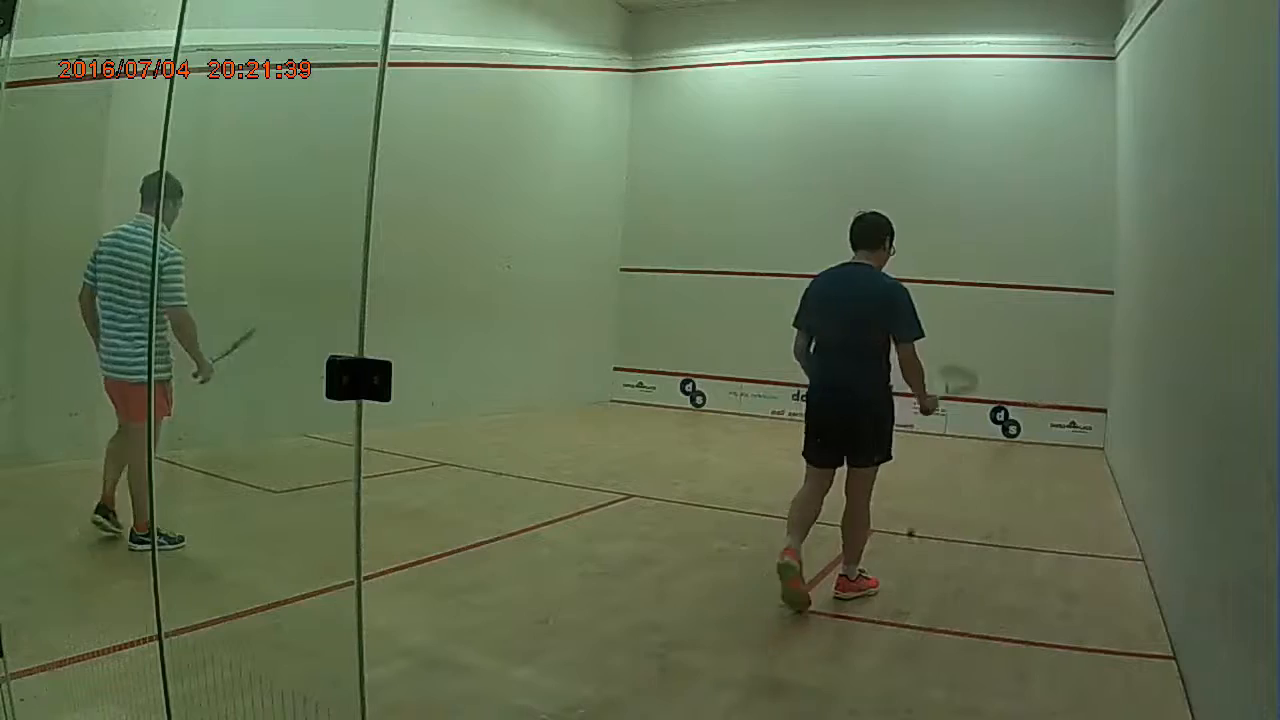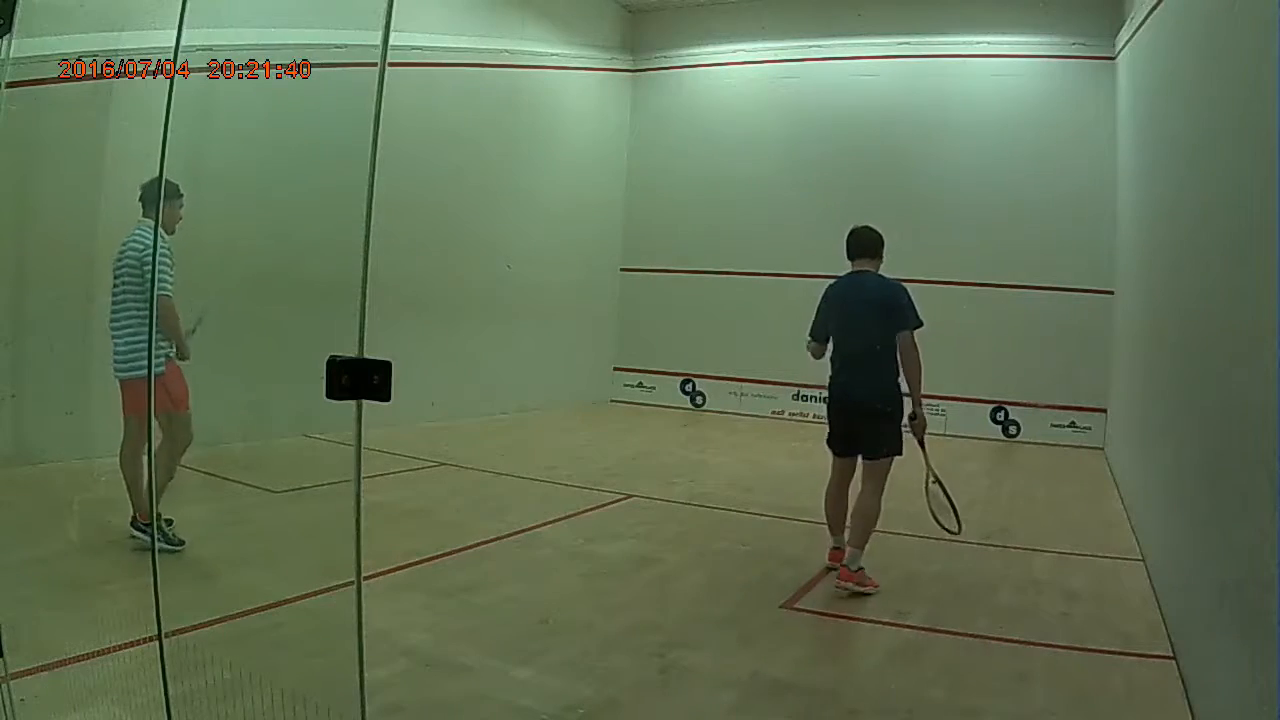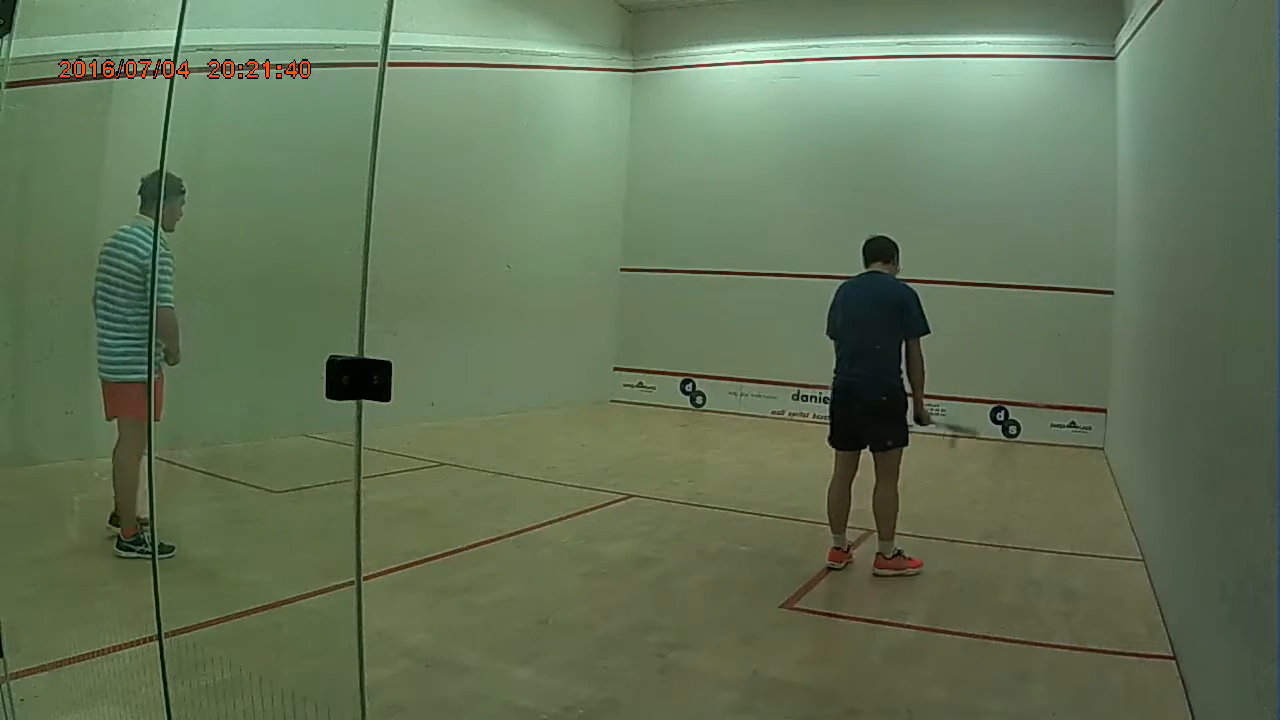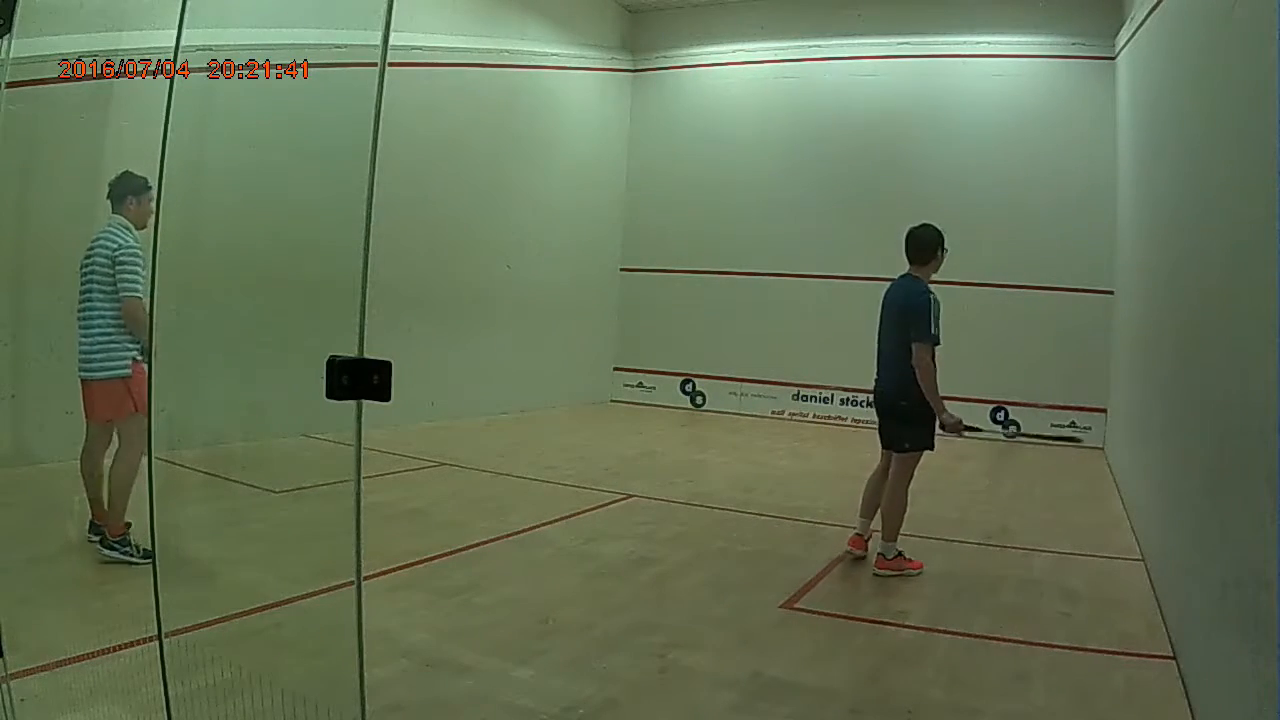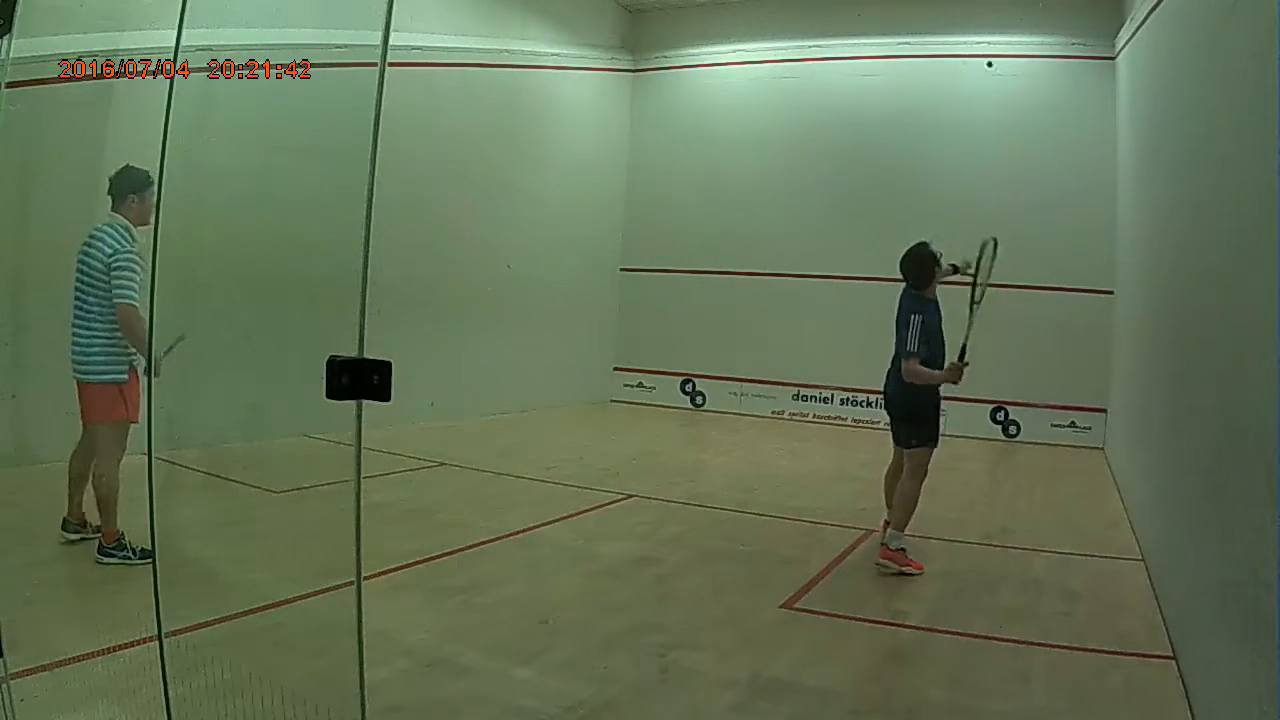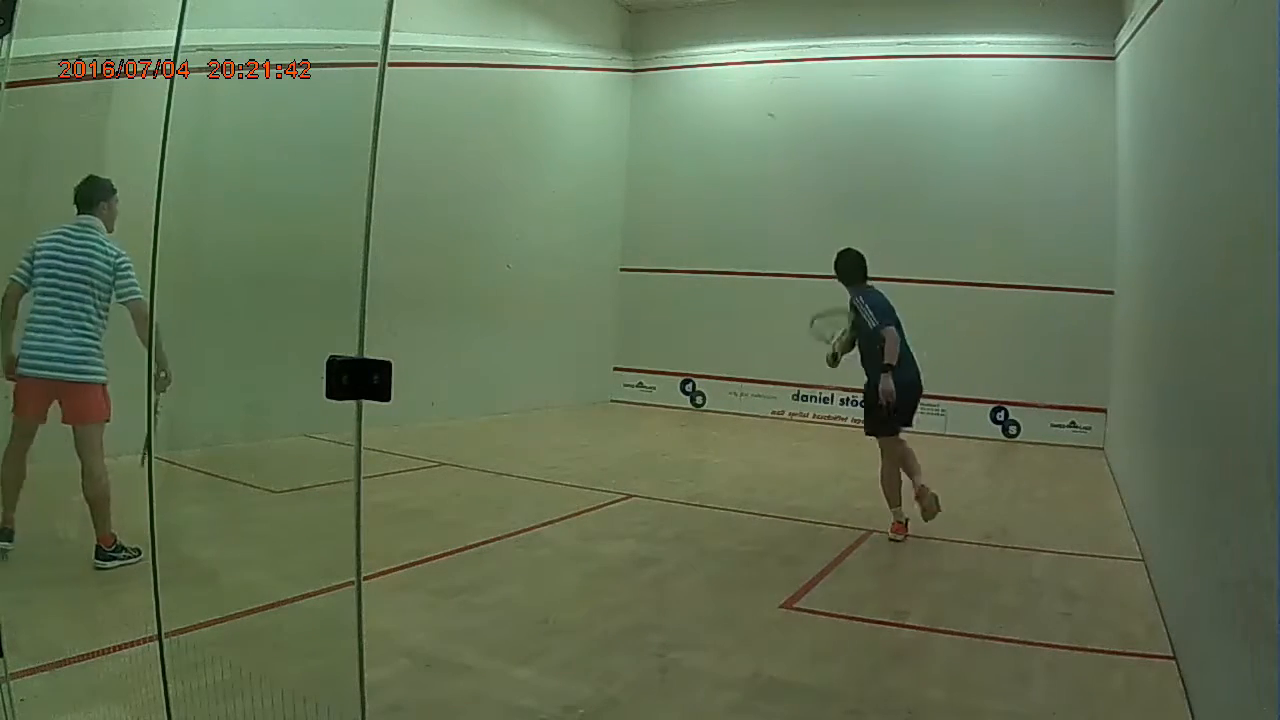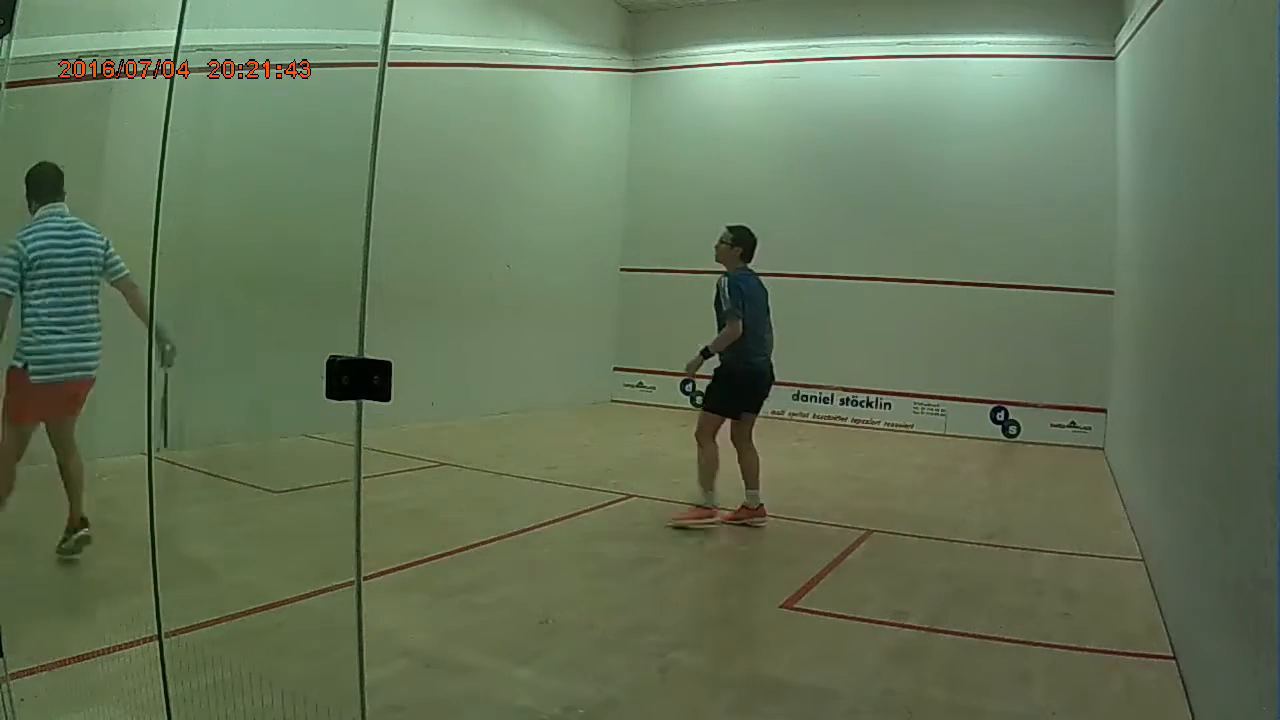
dt=0.7s
person 1, frame 1
left shoulder: (108, 241)
right shoulder: (166, 252)
left elbow: (86, 298)
right elbow: (178, 317)
right wrist: (201, 361)
left hip: (113, 360)
right hip: (146, 364)
left knee: (126, 431)
right knee: (142, 444)
left ankle: (106, 504)
right ankle: (143, 530)
person 1, frame 2
left shoulder: (129, 244)
right shoulder: (155, 245)
right elbow: (161, 305)
right wrist: (182, 344)
left hip: (128, 358)
right hip: (153, 359)
left knee: (134, 438)
right knee: (179, 435)
left ankle: (143, 514)
right ankle: (147, 516)
person 1, frame 3
left shoulder: (115, 240)
right shoulder: (155, 250)
left elbow: (99, 299)
right elbow: (164, 315)
right wrist: (173, 350)
left hip: (112, 358)
right hip: (137, 363)
left knee: (128, 442)
right knee: (133, 447)
left ankle: (122, 513)
right ankle: (129, 536)
person 1, frame 4
left shoulder: (97, 243)
right shoulder: (126, 245)
right elbow: (132, 307)
right wrist: (149, 344)
left hip: (92, 359)
right hip: (119, 360)
left knee: (96, 441)
right knee: (133, 444)
left ankle: (99, 520)
right ankle: (114, 536)
person 1, frame 5
left shoulder: (95, 237)
right shoulder: (124, 249)
right elbow: (127, 314)
right wrist: (151, 355)
left hip: (88, 358)
right hip: (111, 364)
left knee: (90, 441)
right knee: (110, 452)
left ankle: (74, 520)
right ankle: (110, 541)
person 1, frame 6
left shoulder: (42, 243)
right shoulder: (113, 255)
right elbow: (142, 315)
right wrist: (161, 364)
left hip: (33, 362)
right hip: (82, 367)
right knee: (92, 457)
right ankle: (107, 545)
person 1, frame 7
right shoulder: (94, 237)
right elbow: (131, 290)
right wrist: (161, 336)
left hip: (37, 363)
right hip: (83, 362)
right knee: (64, 442)
right ankle: (76, 521)
person 2, frame 1
left shoulder: (821, 283)
right shoulder: (891, 291)
left elbow: (800, 348)
right elbow: (907, 358)
right wrist: (923, 398)
left hip: (822, 400)
right hip: (867, 404)
left knee: (814, 484)
right knee: (858, 494)
left ankle: (791, 552)
right ankle: (850, 577)
person 2, frame 2
left shoulder: (832, 293)
right shoulder: (893, 292)
left elbow: (818, 351)
right elbow: (907, 350)
left wrist: (817, 343)
right wrist: (917, 404)
left hip: (841, 396)
right hip: (879, 399)
left knee: (840, 476)
right knee: (872, 484)
left ankle: (837, 548)
right ankle: (851, 566)
person 2, frame 3
left shoulder: (844, 291)
right shoulder: (903, 294)
right elbow: (914, 354)
right wrist: (918, 402)
left hip: (844, 391)
right hip: (884, 393)
left knee: (843, 472)
right knee: (887, 476)
left ankle: (838, 548)
right ankle: (887, 555)
person 2, frame 4
left shoulder: (896, 289)
right shoulder: (924, 299)
right elbow: (921, 360)
right wrist: (941, 411)
left hip: (886, 392)
right hip: (909, 398)
left knee: (885, 467)
right knee: (900, 476)
left ankle: (860, 535)
right ankle: (888, 555)
person 2, frame 5
left shoulder: (915, 289)
right shoulder: (918, 315)
left elbow: (930, 280)
right elbow: (910, 370)
left wrist: (956, 269)
right wrist: (943, 377)
left hip: (899, 395)
right hip: (916, 398)
left knee: (900, 462)
right knee: (915, 471)
left ankle: (891, 521)
right ankle: (892, 547)
person 2, frame 6
left shoulder: (860, 300)
right shoulder: (867, 297)
left elbow: (890, 335)
right elbow: (852, 335)
left wrist: (886, 373)
right wrist: (837, 351)
left hip: (889, 385)
right hip: (907, 383)
left knee: (889, 452)
right knee: (894, 444)
left ankle: (899, 523)
right ankle: (921, 488)
person 2, frame 7
left shoulder: (730, 281)
right shoulder: (756, 283)
left elbow: (734, 328)
left wrist: (702, 355)
left hip: (738, 370)
right hip: (761, 370)
left knee: (704, 434)
right knee: (742, 438)
left ankle: (707, 507)
right ankle: (754, 506)
